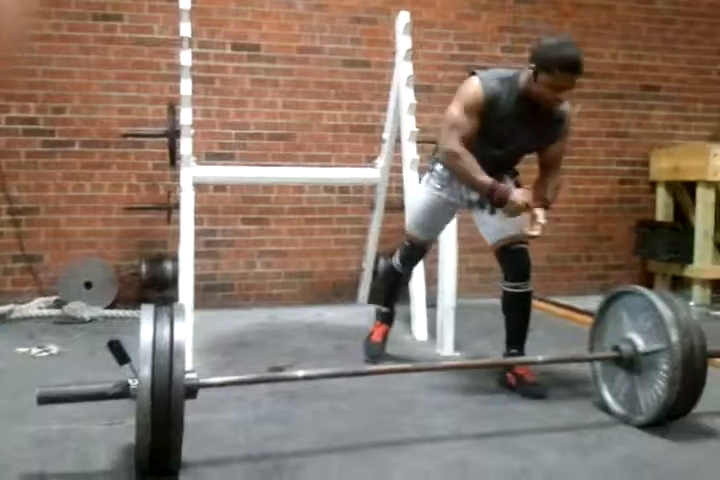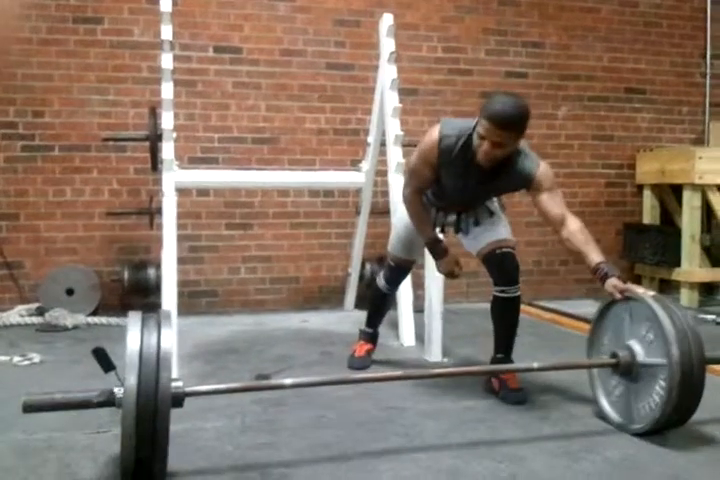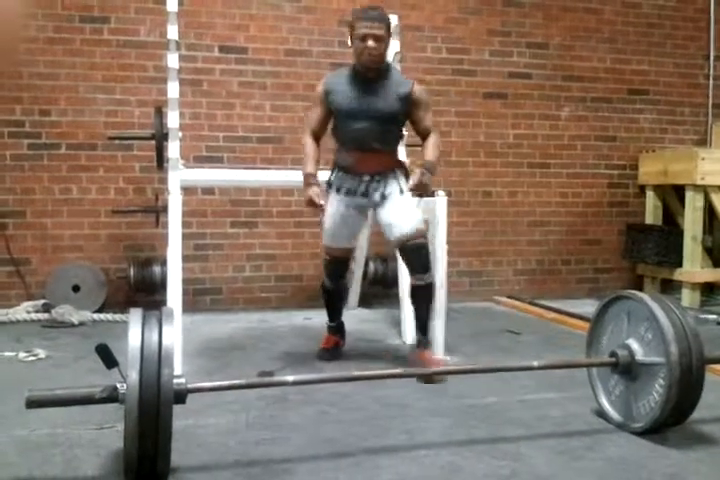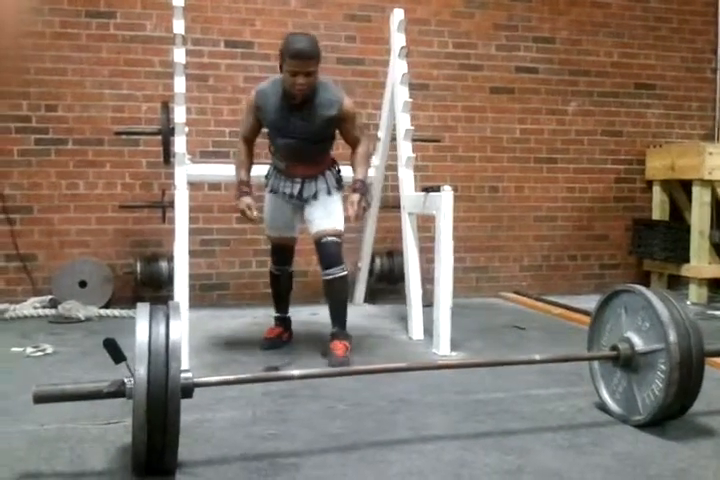
dt=1s
person 1, frame 1
left shoulder: (559, 116)
right shoulder: (482, 89)
left elbow: (551, 170)
right elbow: (450, 150)
left wrist: (538, 206)
right wrist: (503, 195)
left hip: (499, 181)
right hip: (449, 175)
left knee: (519, 265)
right knee: (412, 250)
left ankle: (515, 363)
right ankle: (383, 317)
person 1, frame 2
left shoulder: (531, 170)
right shoulder: (441, 139)
left elbow: (565, 222)
right elbow: (412, 192)
left wrist: (605, 272)
right wrist: (438, 250)
left hip: (478, 208)
right hip: (426, 202)
left knee: (507, 271)
right knee: (396, 267)
left ankle: (501, 366)
right ankle: (367, 337)
person 1, frame 3
left shoulder: (408, 88)
right shoulder: (331, 85)
left elbow: (430, 134)
right elbow: (311, 135)
left wrist: (427, 167)
right wrist: (311, 180)
left hip: (391, 182)
right hip: (344, 183)
left knee: (417, 253)
right knee: (335, 264)
left ankle: (422, 342)
right ankle: (335, 331)
person 1, frame 4
left shoulder: (338, 102)
right shoulder: (261, 96)
left elbow: (359, 143)
right elbow: (246, 141)
left wrist: (358, 186)
right wrist: (243, 189)
left hip: (322, 181)
right hip: (281, 180)
left knee: (331, 252)
right knee: (280, 252)
left ankle: (339, 335)
right ankle: (282, 323)
